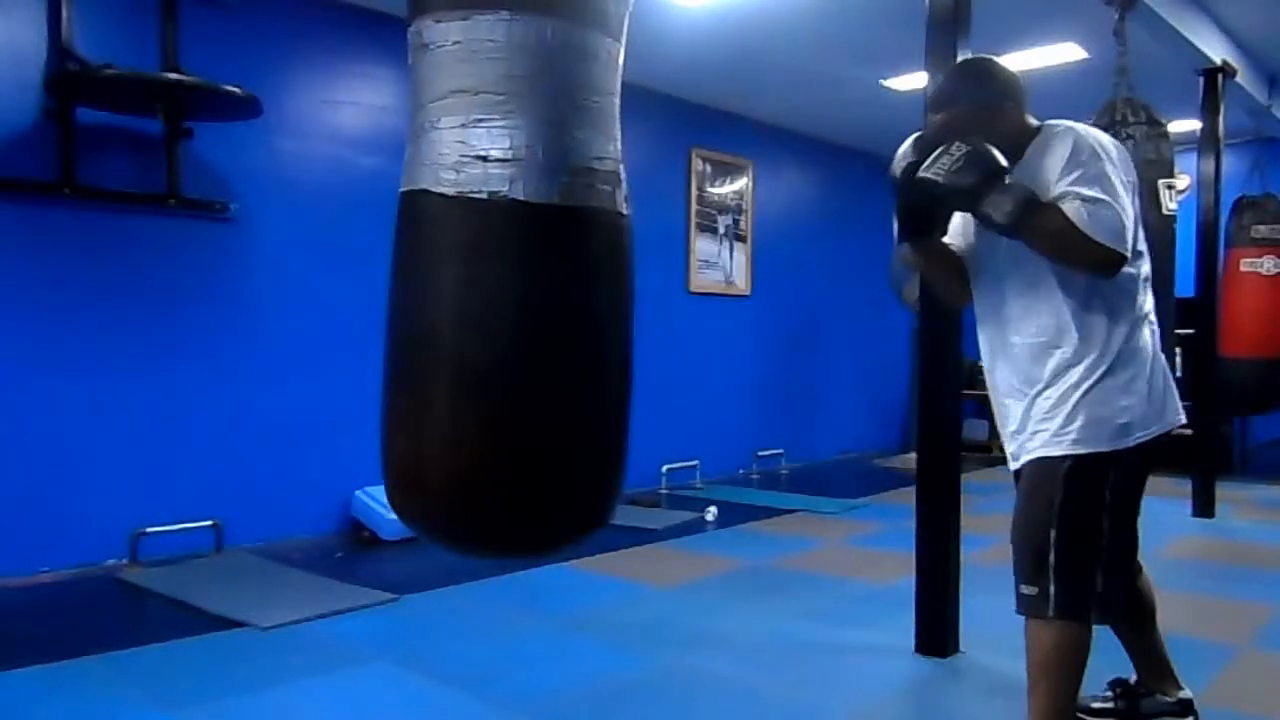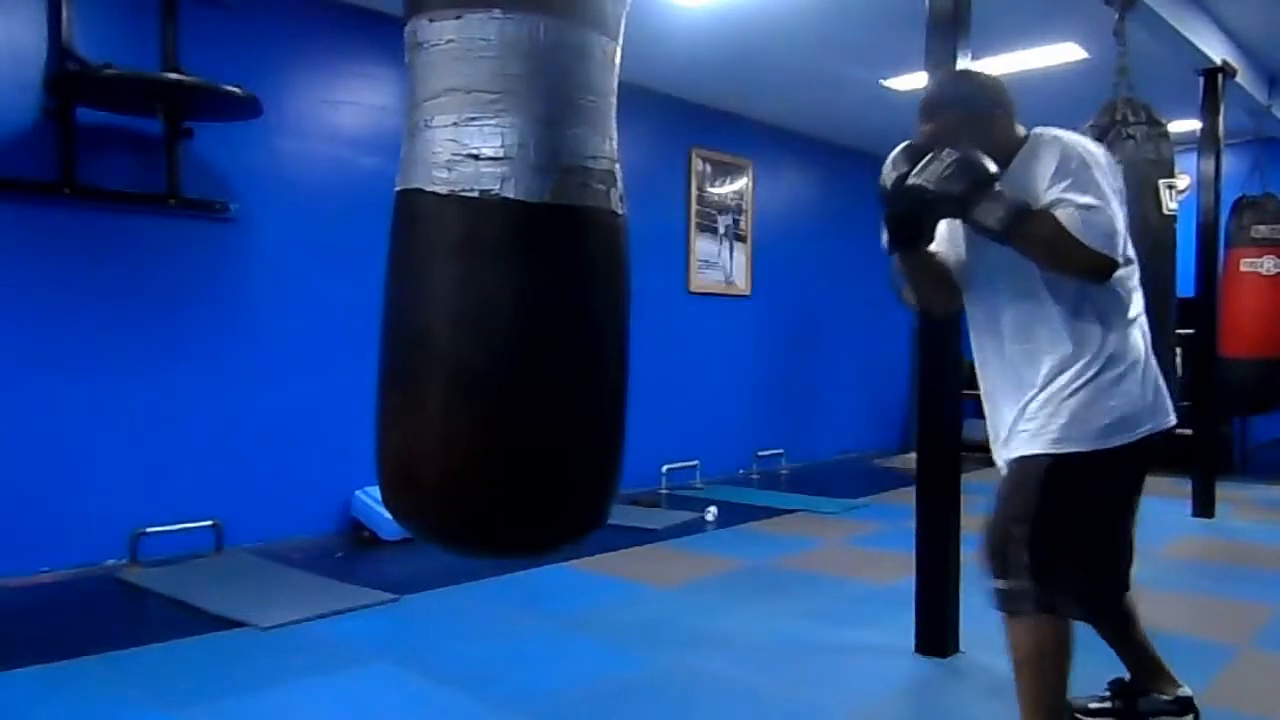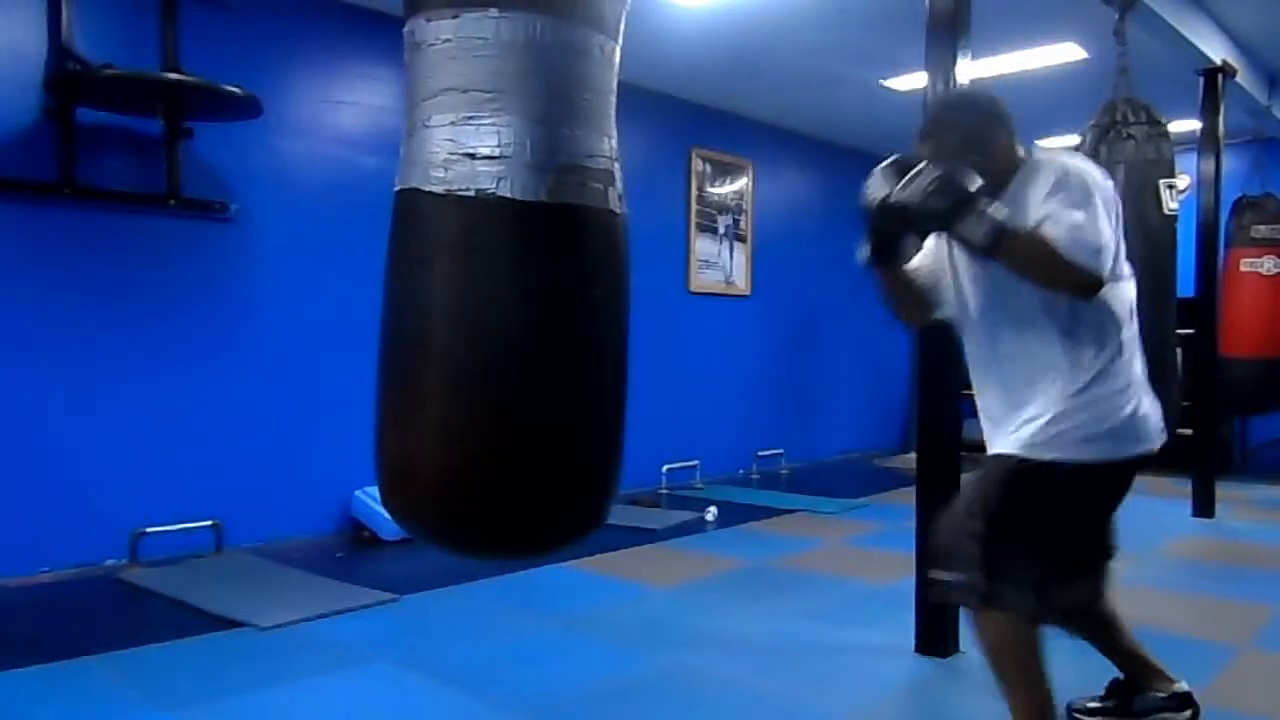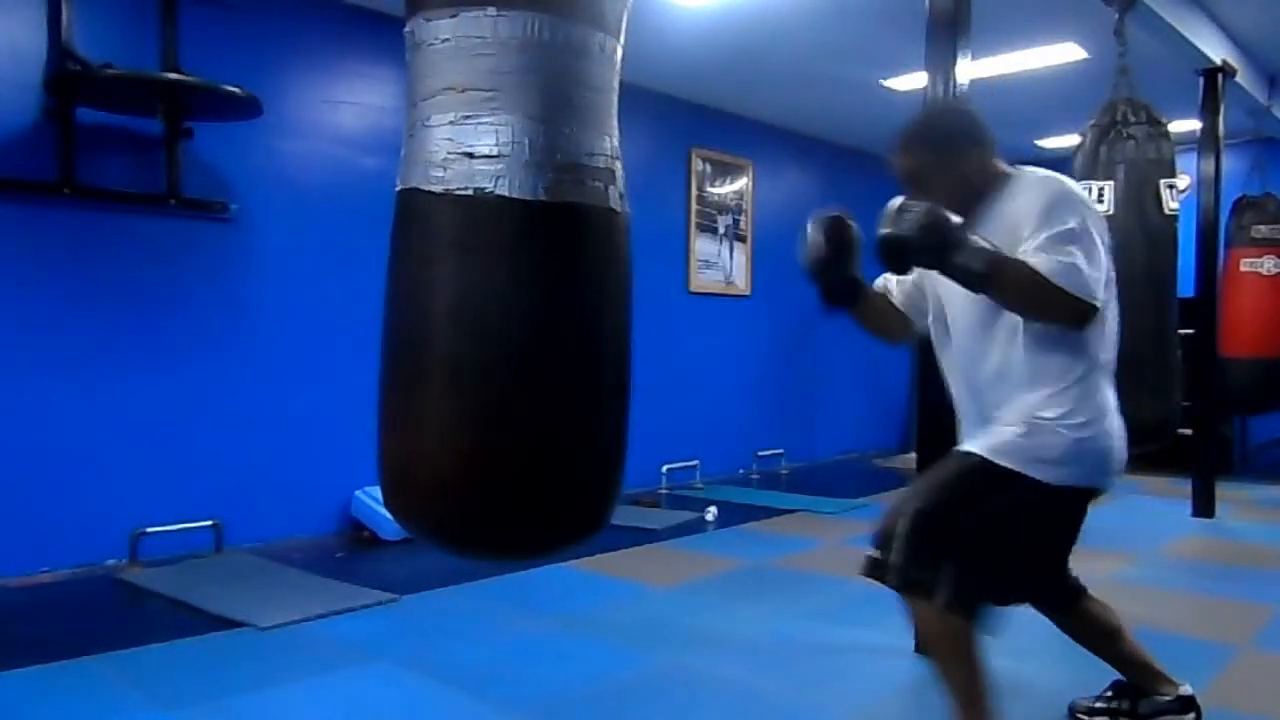
dt=0.3s
person 1, frame 1
left shoulder: (1079, 149)
right shoulder: (982, 174)
left elbow: (1105, 251)
right elbow: (958, 289)
left wrist: (996, 199)
right wrist: (920, 226)
left hip: (1093, 406)
right hip: (1050, 410)
left knee: (1054, 571)
right knee: (1102, 561)
person 1, frame 2
left shoulder: (1067, 156)
right shoulder: (969, 186)
left elbow: (1096, 257)
right elbow: (942, 297)
left wrist: (988, 206)
right wrist: (908, 235)
left hip: (1088, 408)
right hip: (1044, 413)
left knee: (1029, 566)
right knee: (1081, 566)
person 1, frame 3
left shoulder: (1066, 178)
right shoulder: (959, 223)
left elbow: (1082, 274)
right elbow: (915, 306)
left wrist: (972, 222)
right wrist: (886, 246)
left hip: (1085, 422)
right hip: (1039, 430)
left knee: (976, 558)
right knee: (1055, 579)
person 1, frame 4
left shoulder: (1049, 197)
right shoulder: (947, 226)
left elbow: (1074, 305)
right elbow: (894, 323)
left wrist: (964, 255)
right wrist: (843, 285)
left hip: (1049, 439)
right hip: (1025, 441)
left knee: (912, 546)
right knee: (1042, 582)
